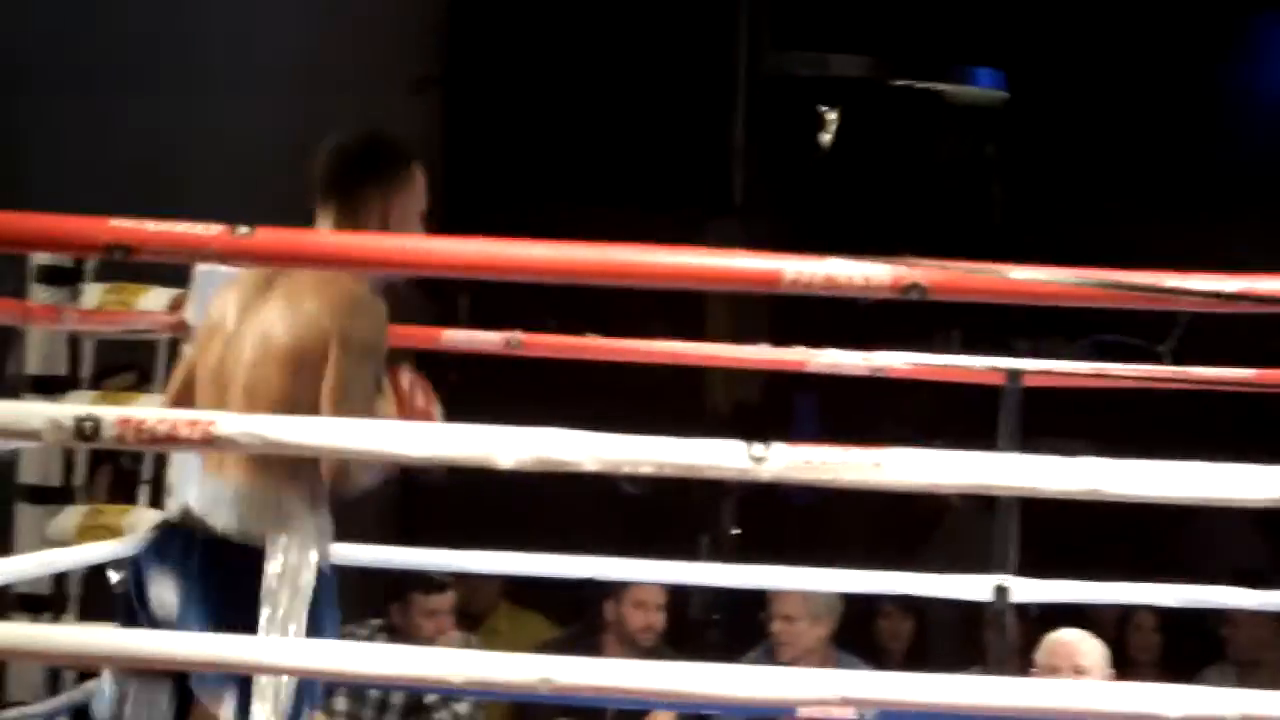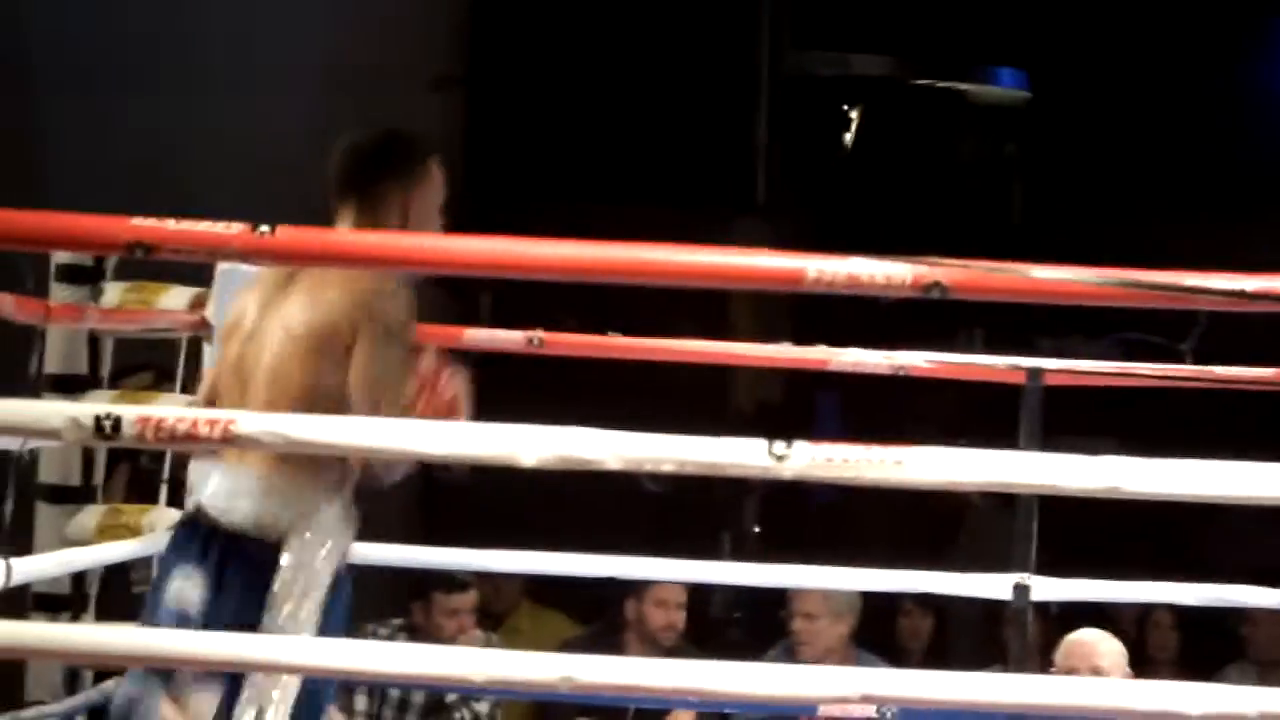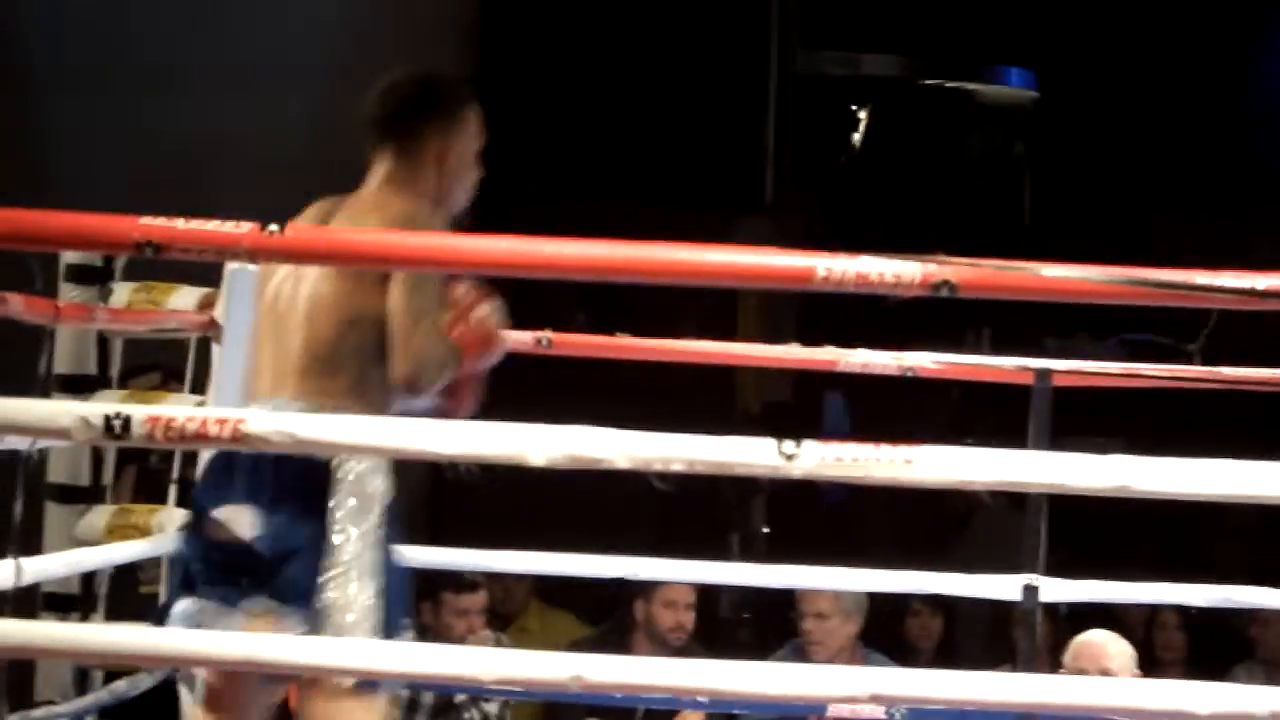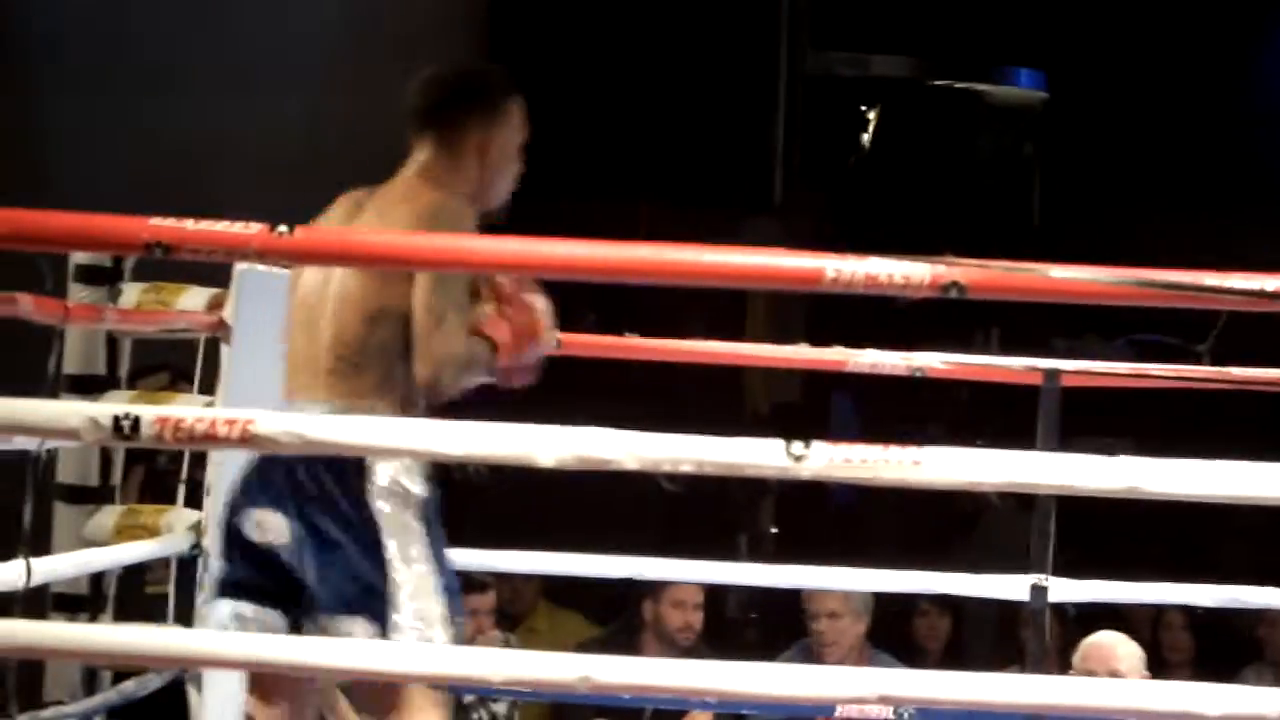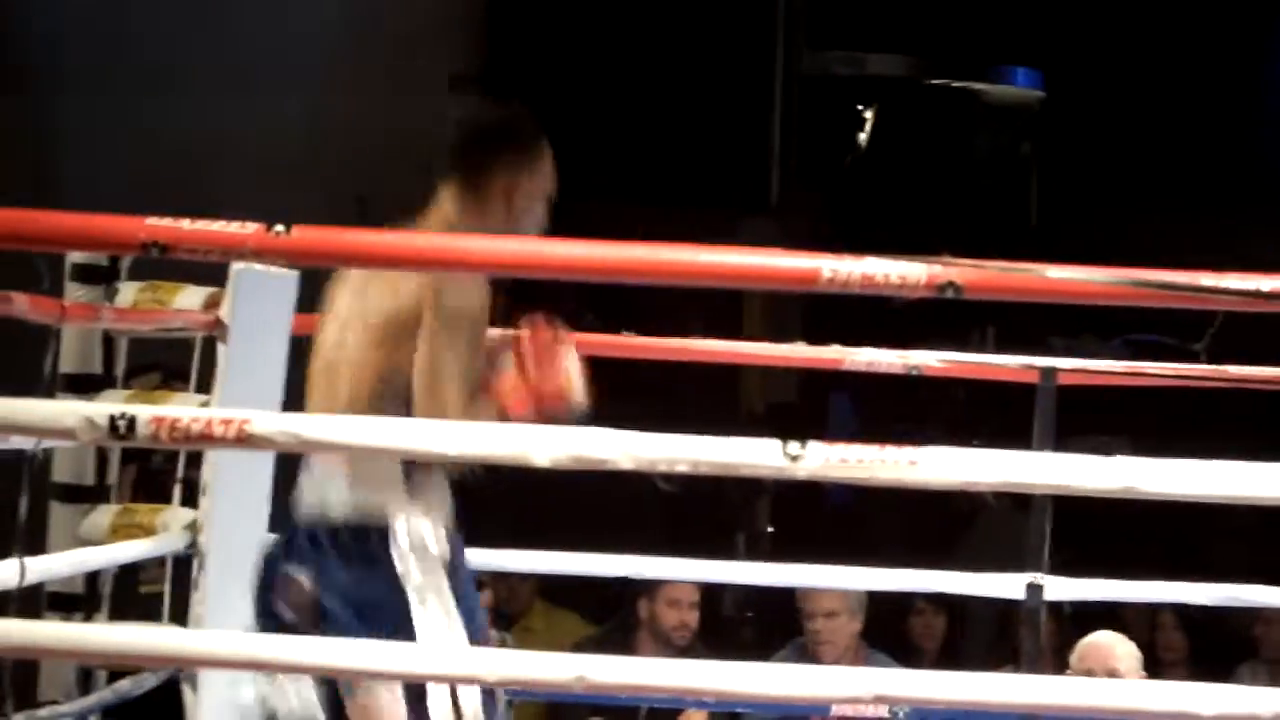
dt=0.1s
person 1, frame 1
left shoulder: (241, 289)
right shoulder: (353, 305)
left elbow: (173, 412)
right elbow: (345, 469)
right wrist: (400, 428)
left hip: (187, 542)
right hip: (269, 557)
person 1, frame 2
left shoulder: (263, 282)
right shoulder: (378, 292)
right elbow: (378, 455)
right wrist: (423, 414)
left hip: (208, 534)
right hip: (286, 545)
person 1, frame 3
left shoulder: (311, 224)
right shoulder: (414, 222)
right elbow: (415, 369)
right wrist: (468, 345)
left hip: (248, 473)
right hip: (327, 479)
person 1, frame 4
left shoulder: (345, 213)
right shoulder: (443, 214)
right elbow: (438, 367)
left wrist: (474, 342)
right wrist: (495, 349)
left hip: (283, 473)
right hip: (361, 480)
person 1, frame 5
left shoulder: (373, 263)
right shoulder: (452, 277)
right elbow: (440, 427)
right wrist: (521, 405)
left hip: (320, 538)
right hip: (389, 534)
